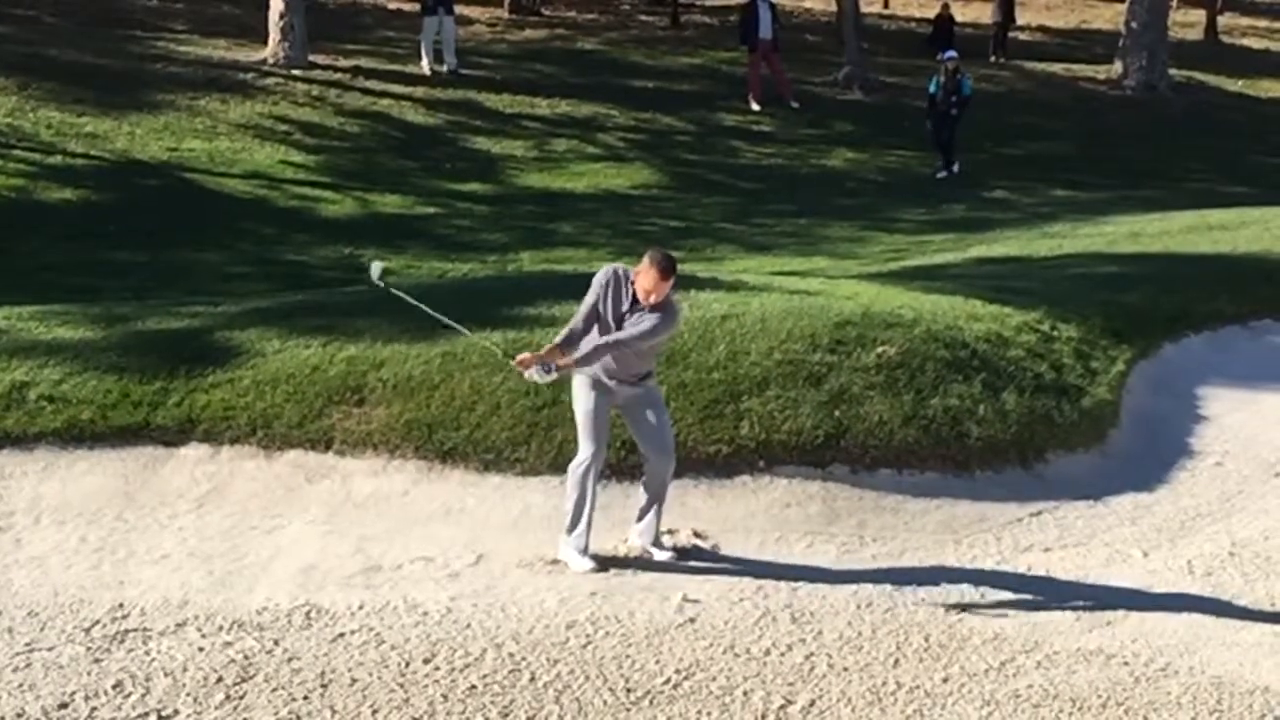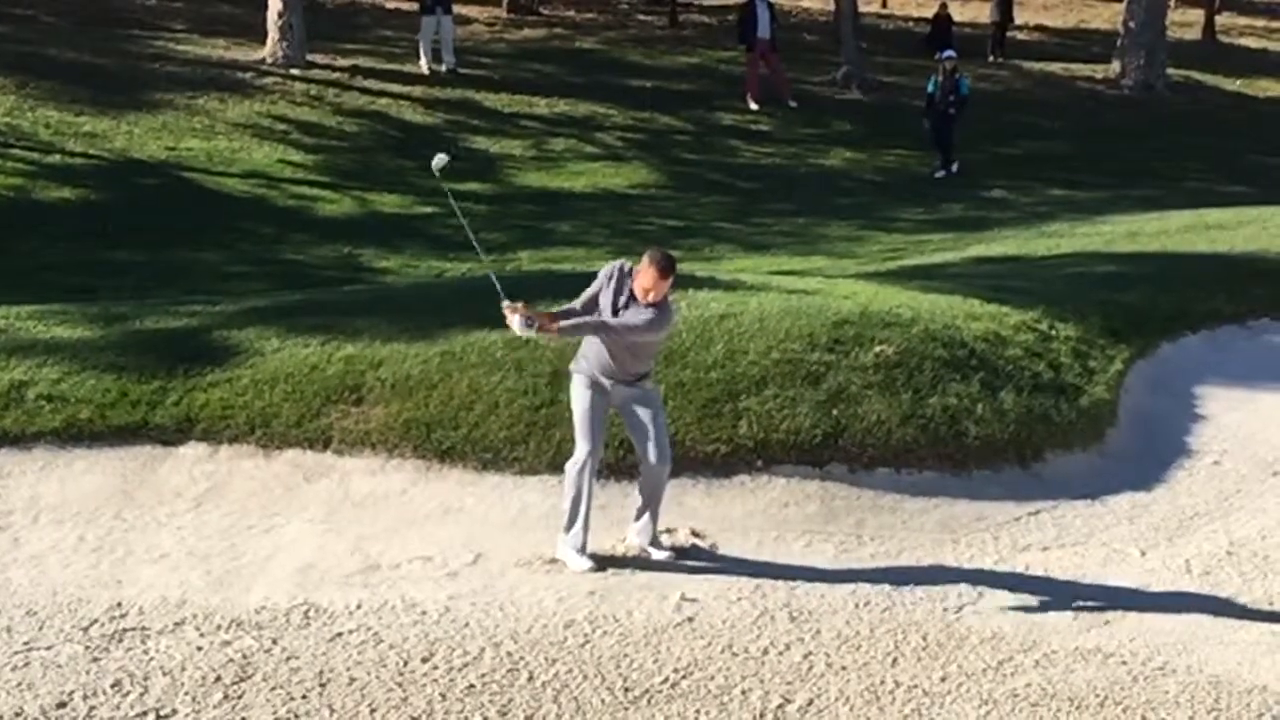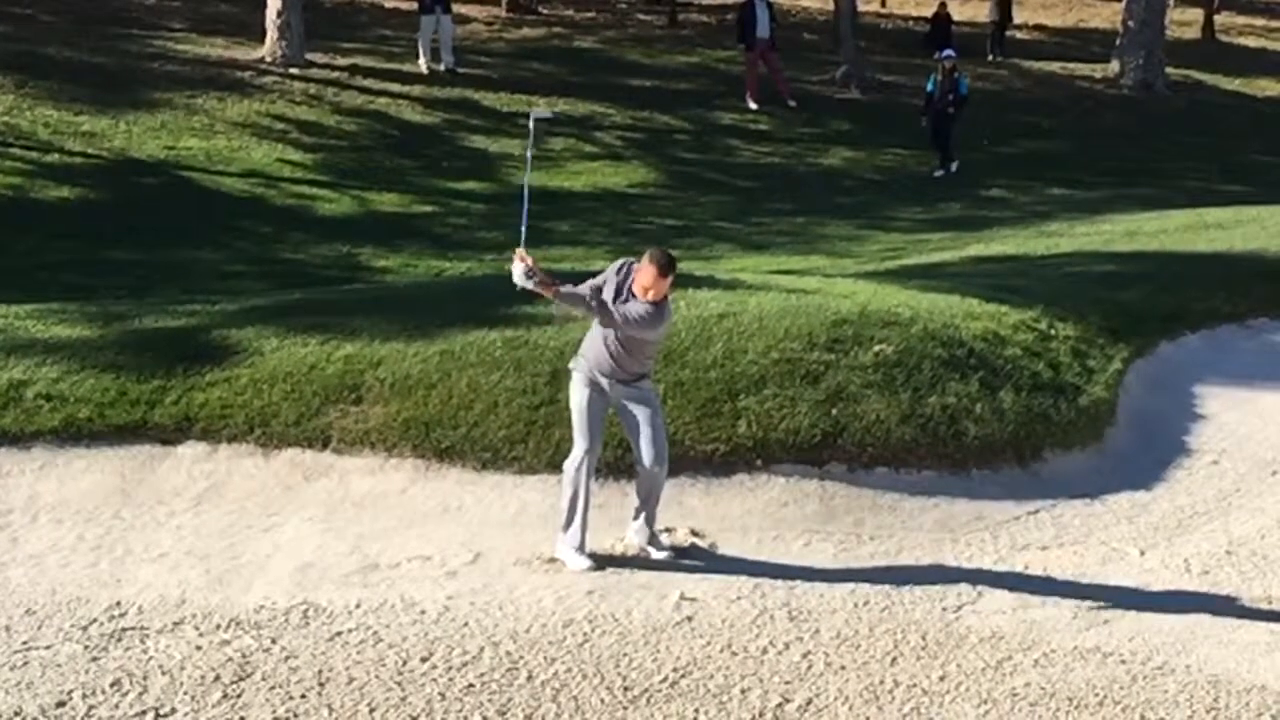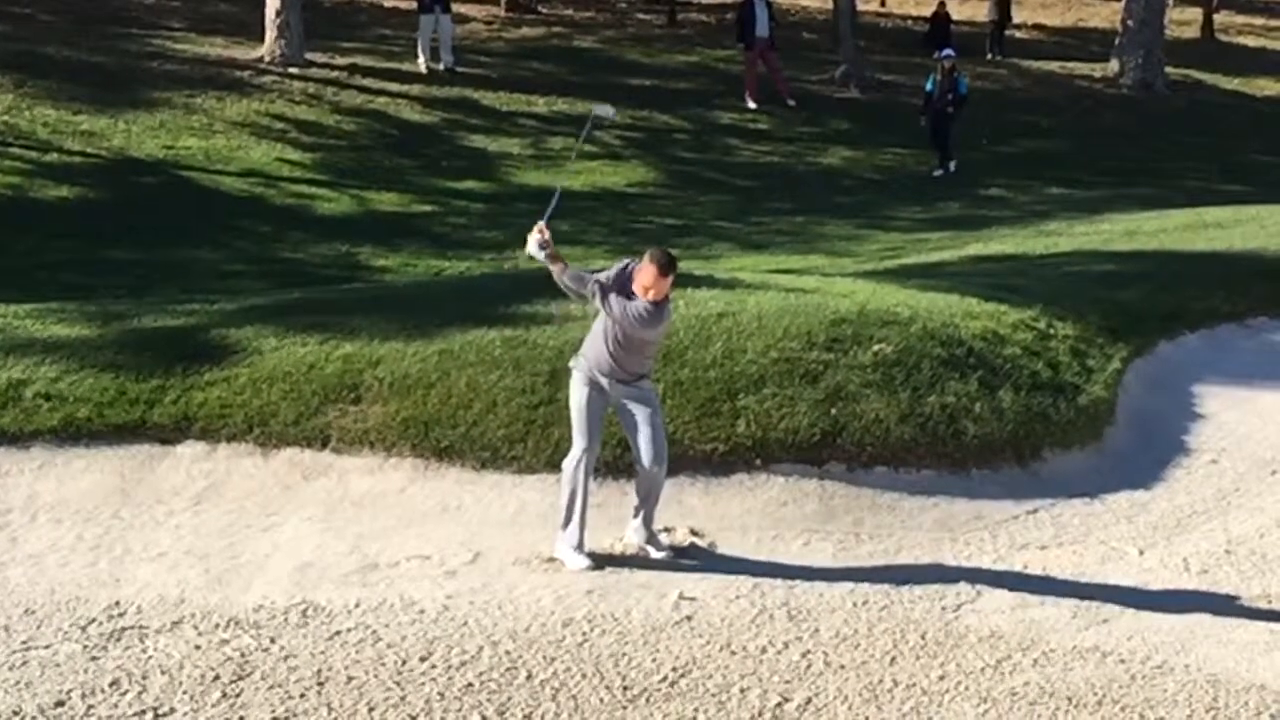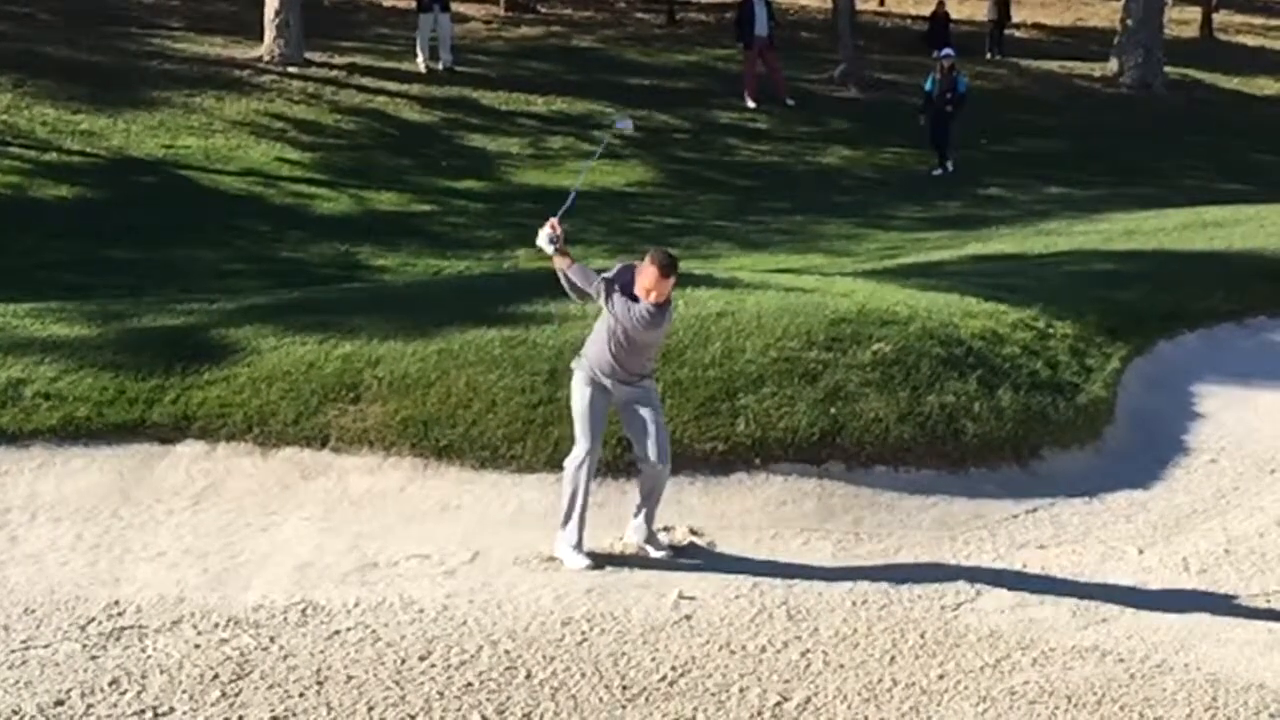
dt=0.3s
person 1, frame 1
left shoulder: (667, 315)
right shoulder: (610, 277)
left elbow: (617, 343)
right elbow: (582, 323)
left wrist: (567, 364)
right wrist: (545, 354)
left hip: (638, 385)
right hip: (592, 377)
left knee: (662, 458)
right knee: (591, 454)
left ankle: (645, 534)
right ankle: (572, 543)
person 1, frame 2
left shoulder: (660, 317)
right shoulder: (616, 272)
left elbow: (602, 327)
right elbow: (579, 308)
left wrist: (550, 328)
right wrist: (536, 312)
left hip: (636, 386)
right hip: (591, 376)
left knee: (658, 461)
right knee: (588, 453)
left ankle: (643, 533)
right ankle: (570, 542)
person 1, frame 3
left shoulder: (656, 316)
right shoulder: (623, 269)
left elbow: (598, 310)
right elbow: (583, 294)
left wrist: (547, 289)
right wrist: (540, 277)
left hip: (634, 386)
right hip: (590, 375)
left knee: (655, 462)
right knee: (585, 452)
left ankle: (642, 532)
right ankle: (569, 542)
person 1, frame 4
left shoulder: (654, 317)
right shoulder: (626, 268)
left elbow: (598, 294)
right elbow: (581, 291)
left wrist: (557, 263)
right wrist: (551, 259)
left hip: (634, 386)
right hip: (589, 374)
left knee: (654, 462)
right knee: (584, 450)
left ankle: (641, 530)
right ankle: (568, 541)
person 1, frame 5
left shoulder: (655, 318)
right shoulder: (626, 271)
left elbow: (603, 292)
right elbow: (581, 292)
left wrist: (565, 260)
right wrist: (557, 255)
left hip: (635, 386)
right hip: (592, 375)
left knee: (658, 461)
right knee: (586, 450)
left ankle: (641, 530)
right ankle: (568, 540)
